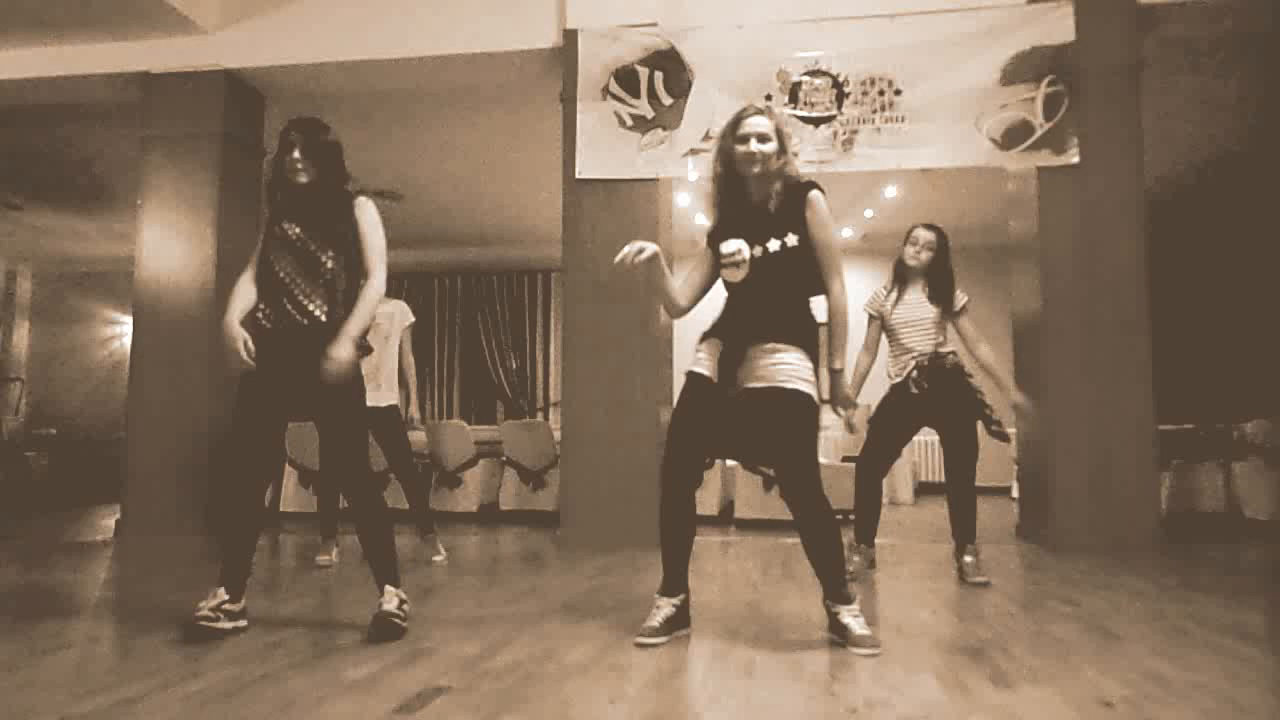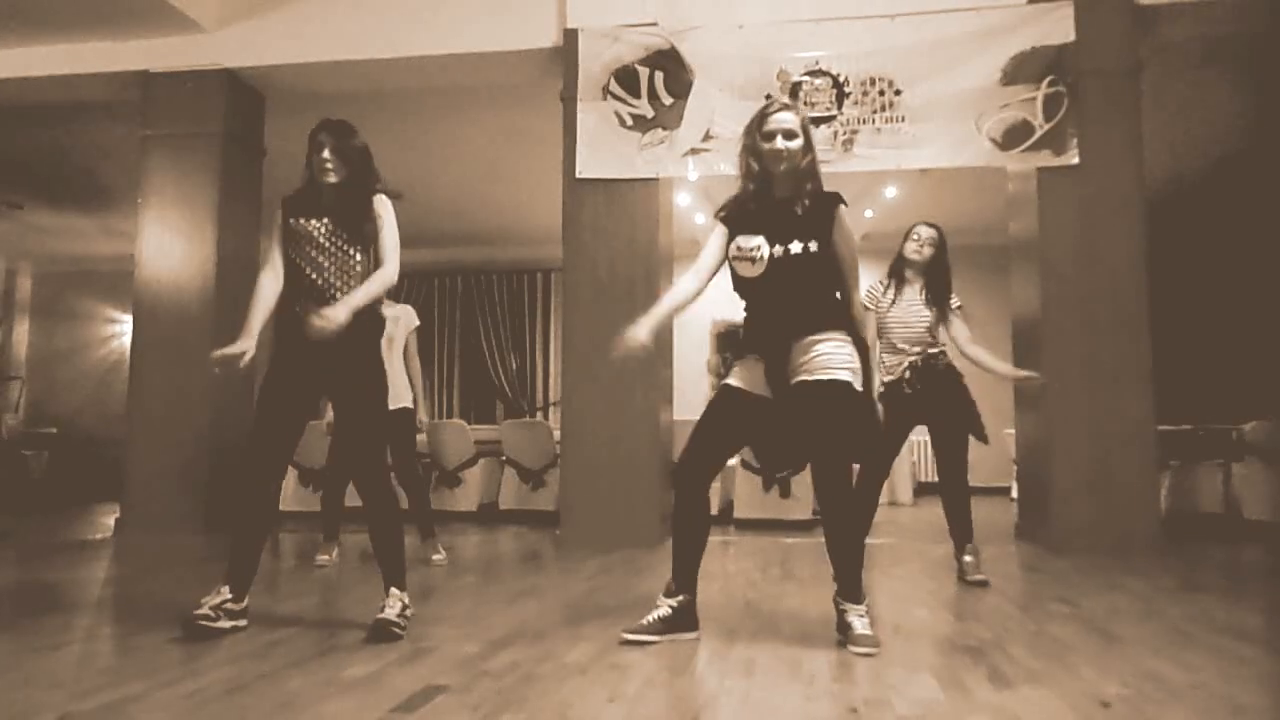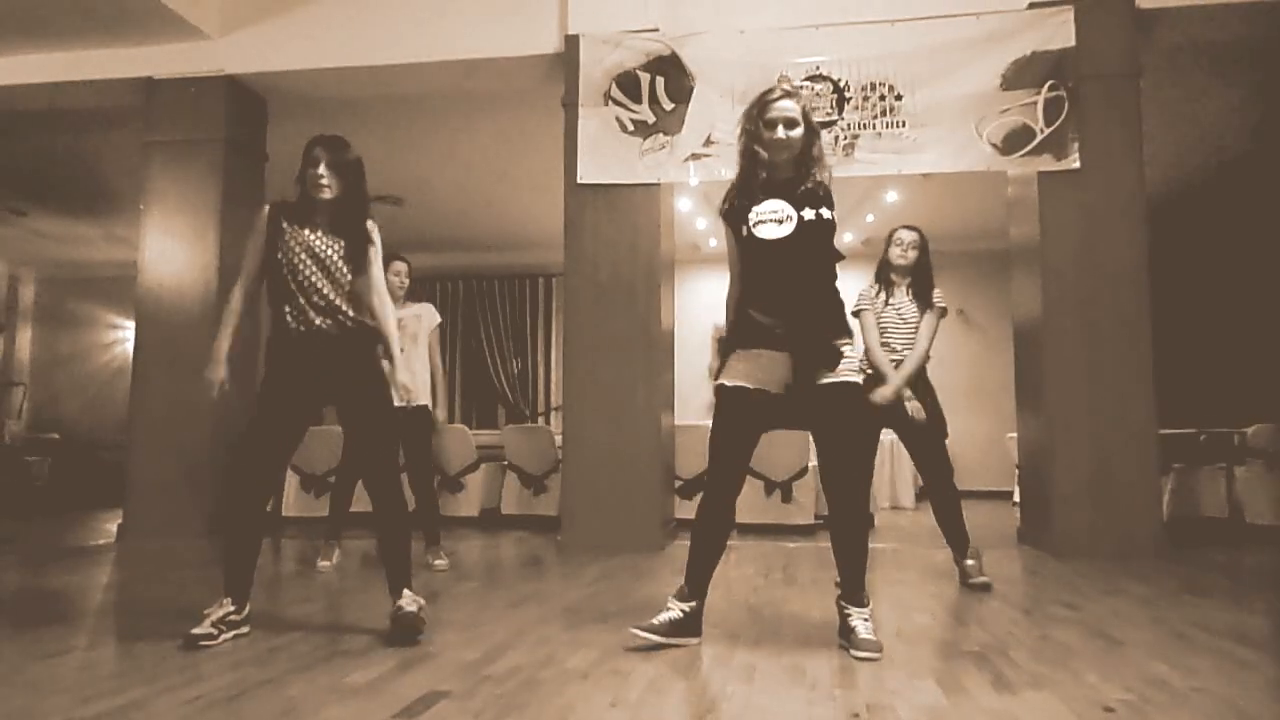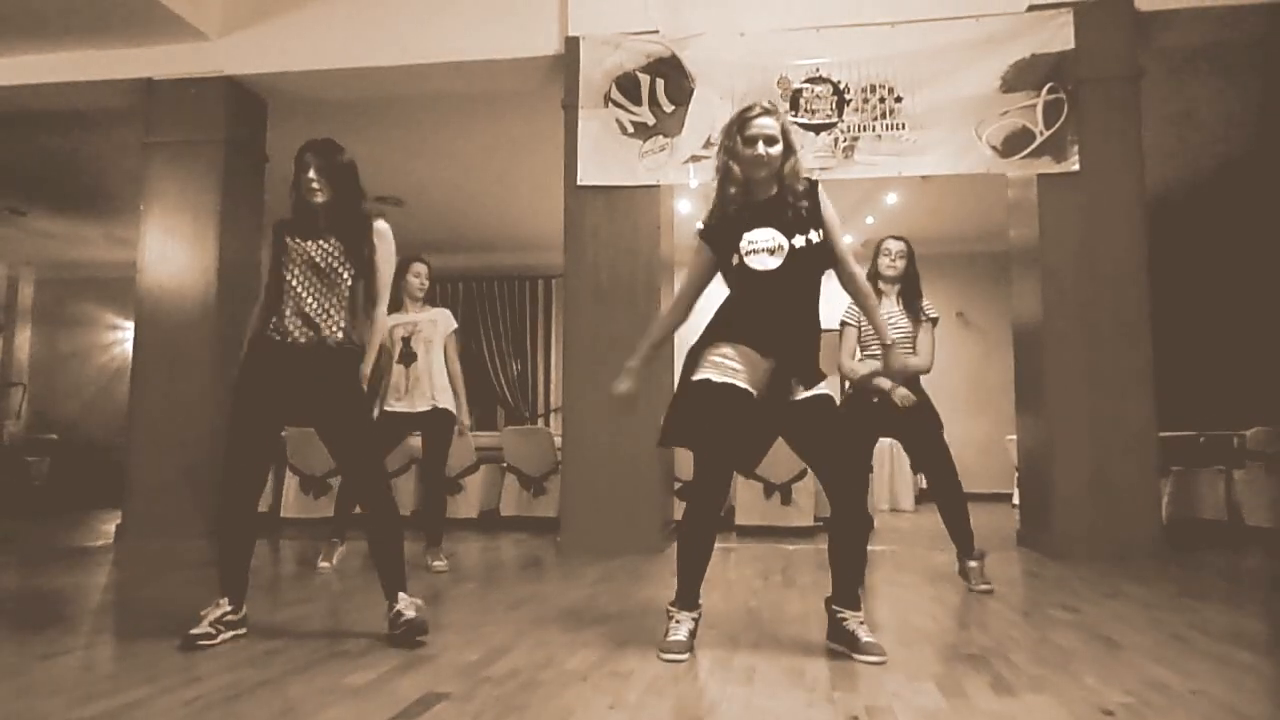
dt=0.3s
person 1, frame 1
left shoulder: (805, 199)
right shoulder: (724, 225)
left elbow: (835, 288)
right elbow: (679, 303)
left wrist: (835, 364)
right wrist: (655, 259)
left hip: (781, 354)
right hip: (720, 352)
left knee: (798, 482)
right knee: (676, 472)
left ankle: (842, 606)
right ankle: (673, 601)
person 1, frame 2
left shoulder: (827, 208)
right shoulder: (736, 215)
left elbow: (852, 292)
right elbow: (695, 278)
left wrist: (860, 367)
right wrist: (649, 321)
left hip: (820, 347)
right hip: (759, 358)
left knee: (832, 479)
right knee: (691, 469)
left ankle: (851, 605)
right ankle: (679, 603)
person 1, frame 3
left shoulder: (820, 191)
right shoulder: (740, 199)
right elbow: (738, 286)
right wrist: (728, 359)
left hip: (826, 349)
right hip: (757, 350)
left knee: (847, 481)
right knee: (722, 480)
left ankle: (853, 609)
right ankle: (687, 605)
person 1, frame 4
left shoulder: (809, 197)
right shoulder: (721, 223)
left elbow: (848, 270)
right elbow: (682, 300)
left wrist: (886, 339)
right wrist: (634, 366)
left hip: (799, 365)
right hip: (734, 356)
left knee: (850, 488)
right knee: (710, 488)
left ankle: (846, 614)
right ankle: (684, 612)
person 2, frame 1
left shoulder: (355, 207)
right shoulder: (277, 212)
left elbow: (375, 279)
right elbow: (254, 271)
left wrist: (346, 340)
right wrist: (232, 317)
left hip: (330, 355)
right hip: (269, 355)
left knee: (350, 472)
right knee: (243, 473)
left ankle: (390, 592)
right ankle: (230, 595)
person 2, frame 2
left shoulder: (374, 204)
right shoulder: (291, 210)
left elbow: (389, 271)
right elbow: (273, 273)
left wrist: (343, 307)
right wrist: (248, 337)
left hip: (355, 348)
right hip: (296, 348)
left knee: (368, 470)
right knee: (262, 469)
left ankle: (396, 594)
right ankle: (233, 594)
person 2, frame 3
left shoulder: (364, 230)
right shoulder: (275, 218)
left elbow: (378, 295)
right elbow: (245, 285)
left wrist: (399, 360)
right wrist: (219, 354)
left hip: (358, 360)
right hip: (295, 359)
left knee: (384, 477)
right knee: (250, 478)
left ankle: (402, 595)
right ankle: (234, 603)
person 2, frame 4
left shoulder: (372, 232)
right shoulder: (282, 233)
left elbow: (377, 307)
right elbow: (265, 304)
left wrist: (363, 372)
right wrist: (242, 372)
left hip: (333, 370)
right hip: (270, 368)
left knee: (370, 483)
right knee: (239, 485)
left ankle: (398, 599)
right ankle: (230, 604)
person 3, frame 1
left shoulder: (950, 296)
right shoulder: (883, 297)
left elbow: (976, 345)
right elbow: (868, 352)
left wrist: (1011, 389)
right wrist: (849, 398)
left hip: (948, 386)
right hip: (903, 392)
left knee: (961, 473)
right knee: (869, 468)
left ankle: (966, 553)
right ankle: (862, 550)
person 3, frame 2
left shoulder: (943, 296)
right shoulder: (878, 292)
left elbow: (966, 344)
right elbow: (866, 348)
left wrist: (1010, 371)
left hip: (939, 386)
right hip: (896, 391)
left knee: (953, 473)
right knee: (871, 471)
left ankle: (965, 553)
right ankle: (853, 553)
person 3, frame 3
left shoulder: (931, 297)
right shoulder: (869, 295)
left elbow: (921, 349)
right elbow: (873, 348)
left wrist: (895, 387)
right wrist: (902, 394)
left hip: (913, 387)
right hip: (871, 390)
left knee: (939, 474)
left ankle: (966, 558)
person 3, frame 4
left shoulder: (920, 307)
right shoulder: (857, 307)
left elbow: (925, 361)
right elbow: (845, 363)
left wrist: (876, 365)
right wrist: (887, 385)
left hip: (908, 397)
right hip: (864, 401)
left knee: (944, 477)
left ankle: (970, 559)
person 4, frame 1
left shoulder: (398, 309)
left elbow: (407, 357)
left wrist: (414, 402)
left hip: (385, 400)
left knee: (406, 468)
left ankle: (429, 535)
right ankle: (329, 540)
person 4, frame 2
left shoulder: (403, 313)
left elbow: (413, 360)
left wrist: (421, 405)
right wrist: (331, 407)
left hip: (397, 404)
left knee: (408, 472)
right knee: (337, 473)
left ankle: (430, 538)
right ankle: (330, 540)
person 4, frame 3
left shoulder: (425, 312)
left elbow: (436, 360)
left wrist: (440, 404)
left hip: (415, 404)
left knee: (421, 474)
right knee: (349, 470)
left ankle: (433, 545)
right ankle: (332, 541)
person 4, frame 4
left shoulder: (442, 317)
right shoulder: (387, 322)
left elbow: (453, 364)
left wrist: (463, 407)
left hip: (437, 407)
right hip: (396, 407)
left knee: (433, 476)
left ankle: (434, 546)
right ankle: (336, 540)
